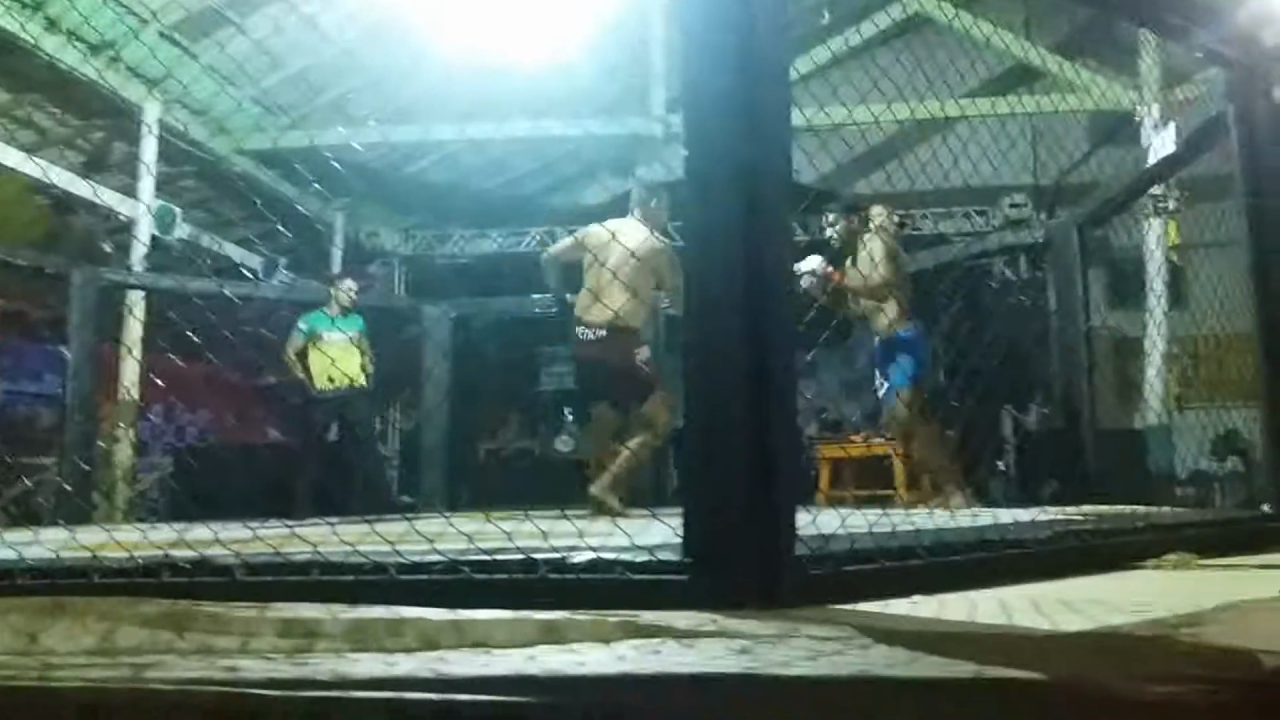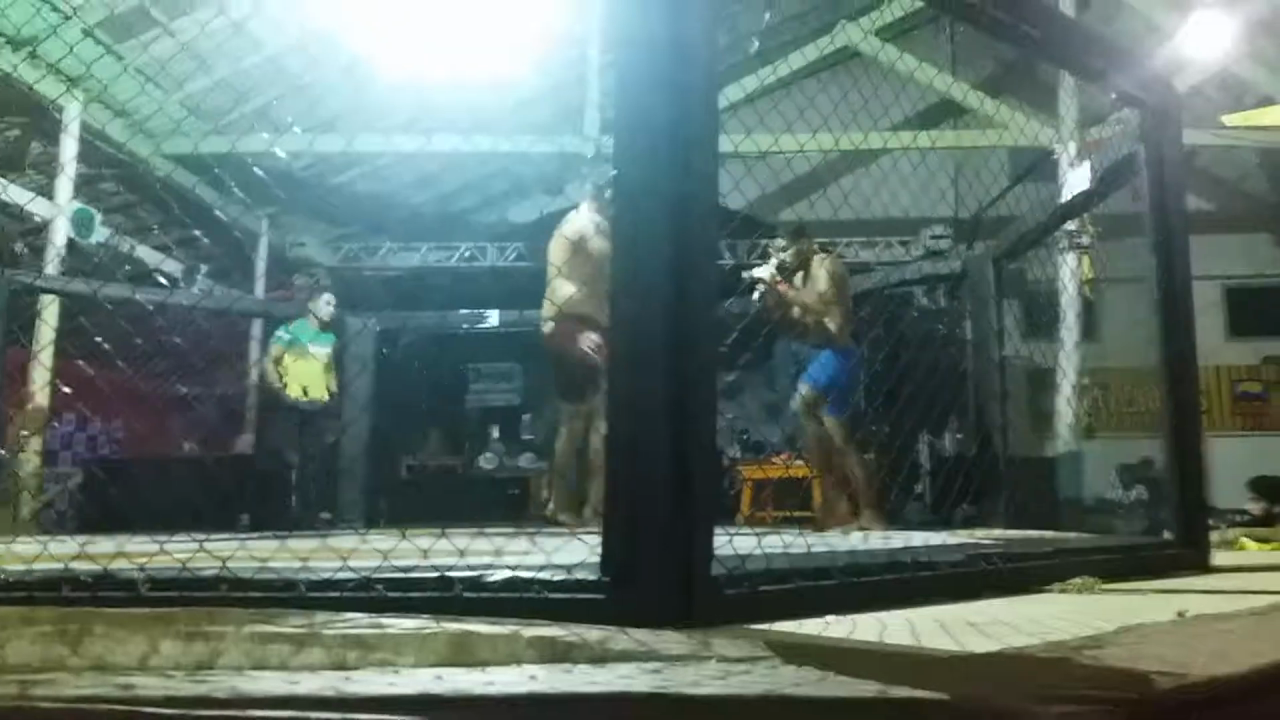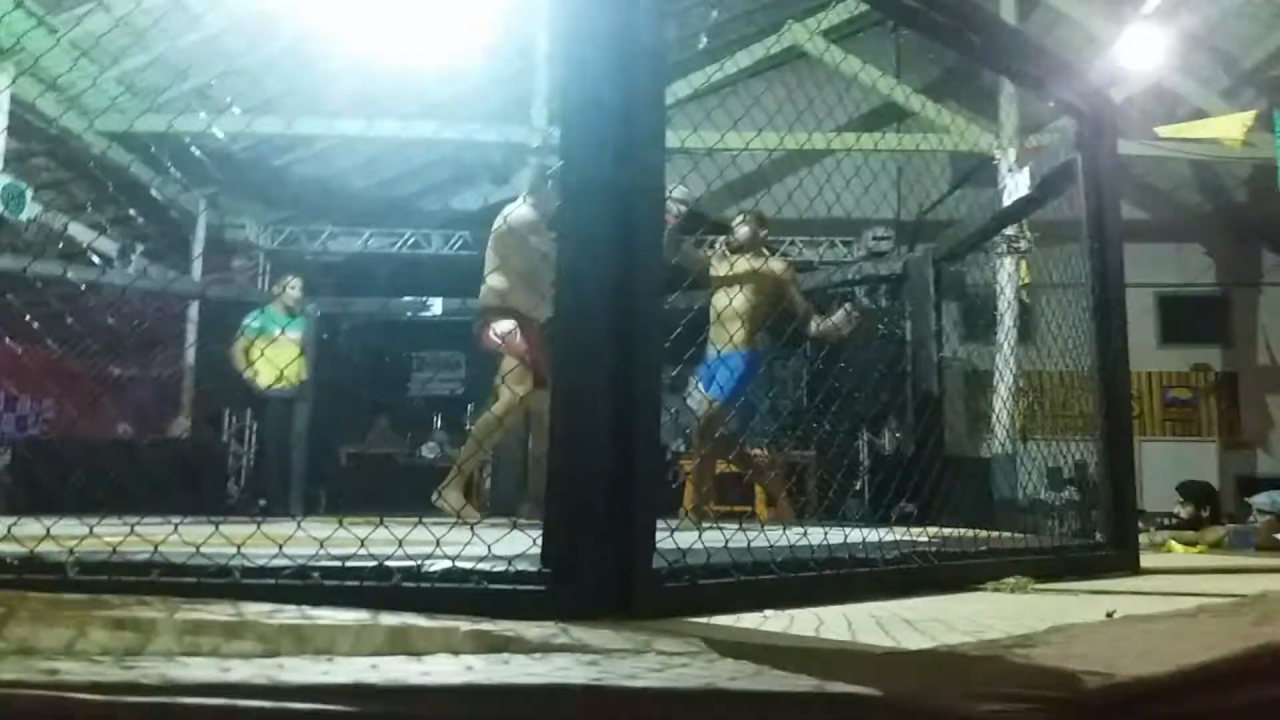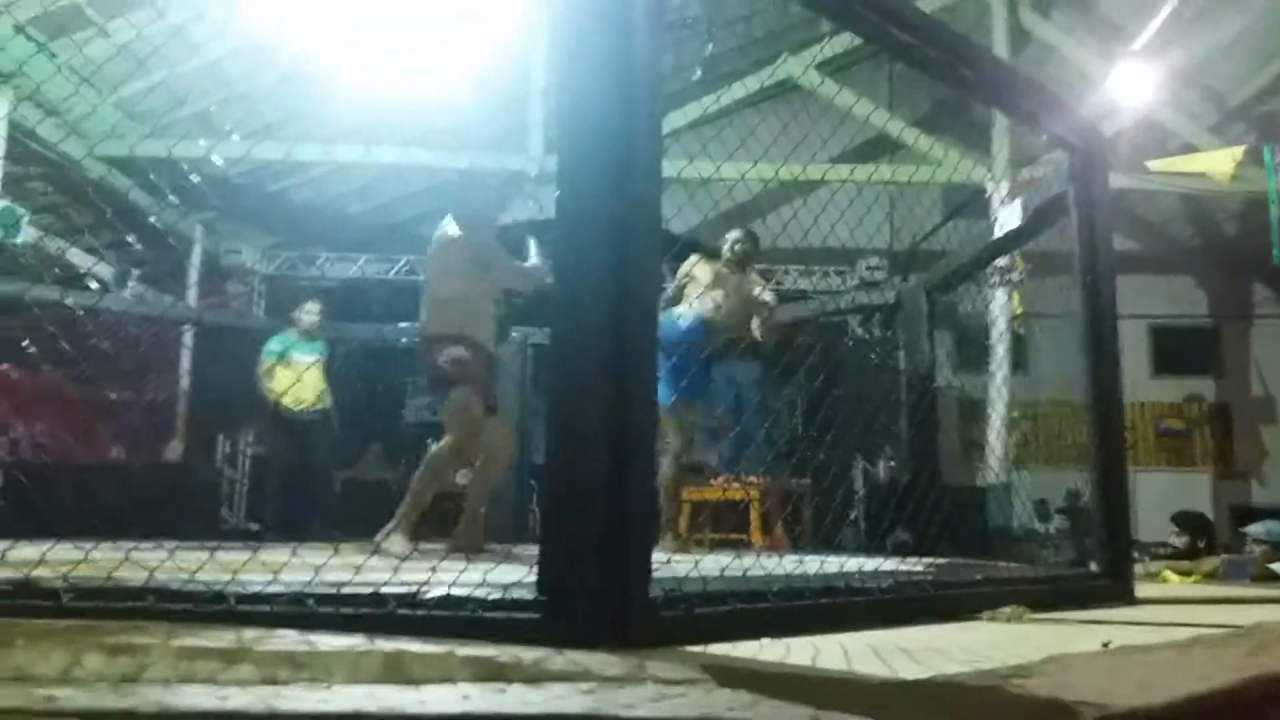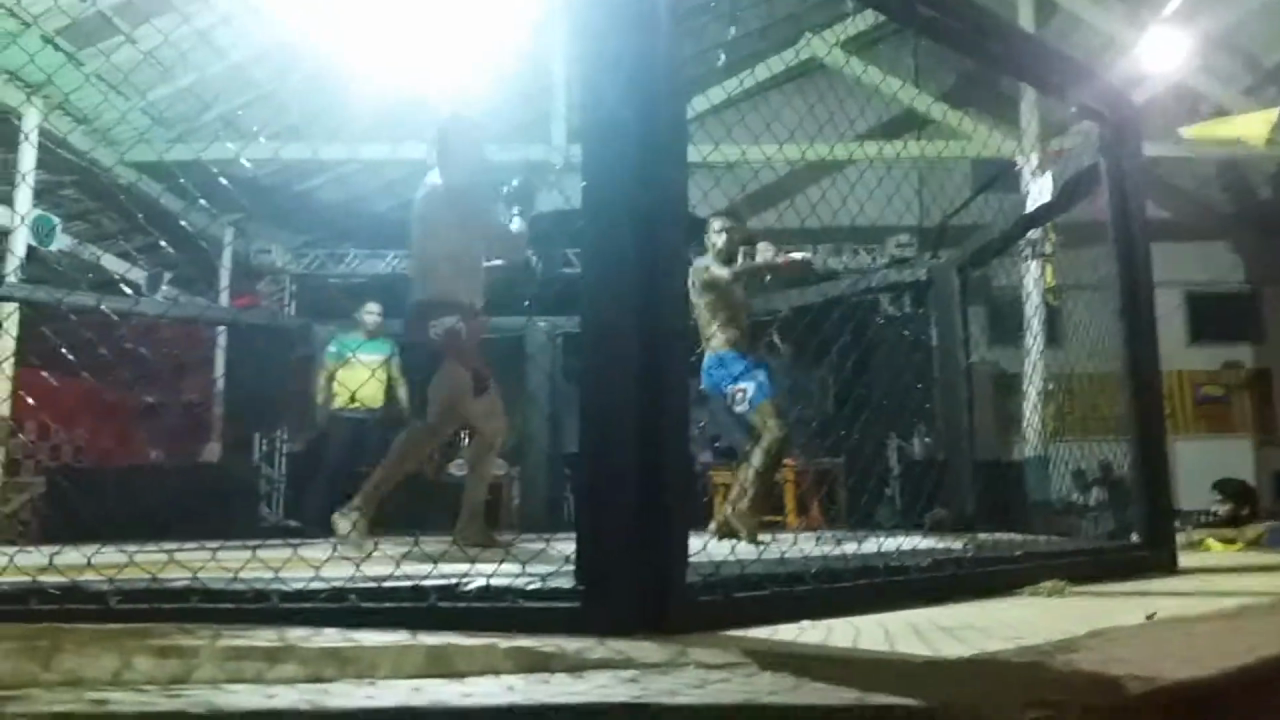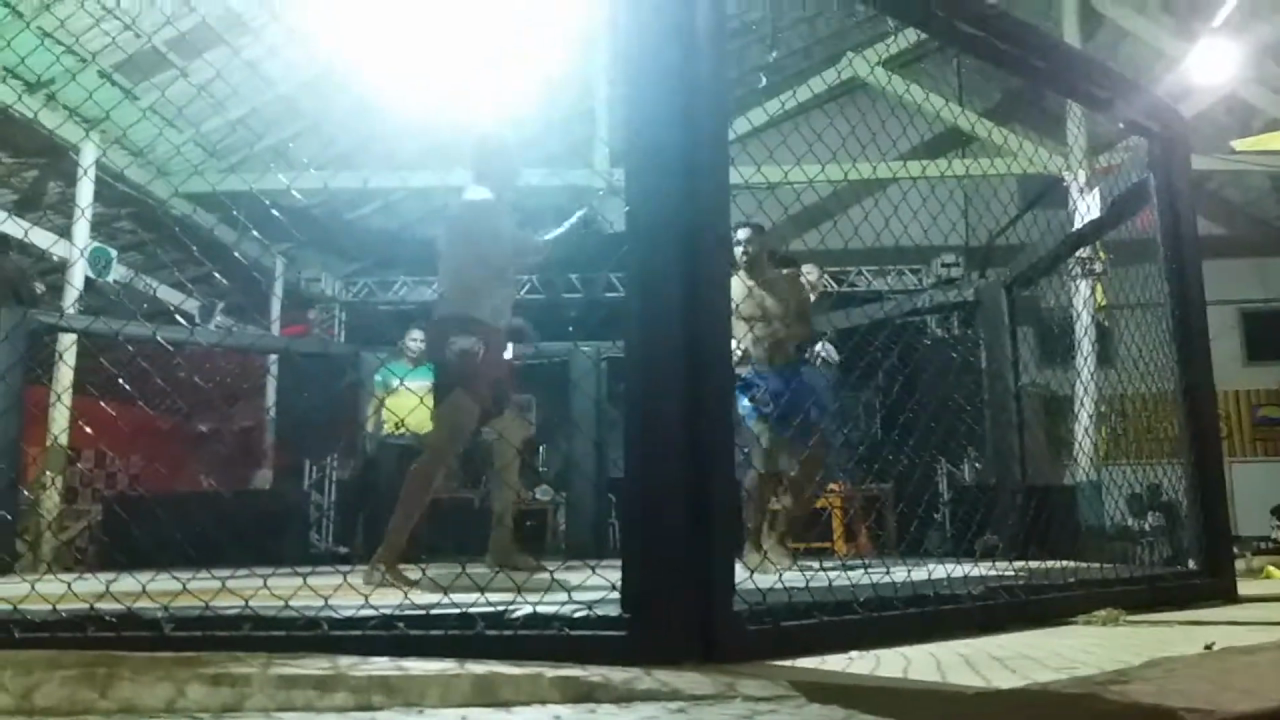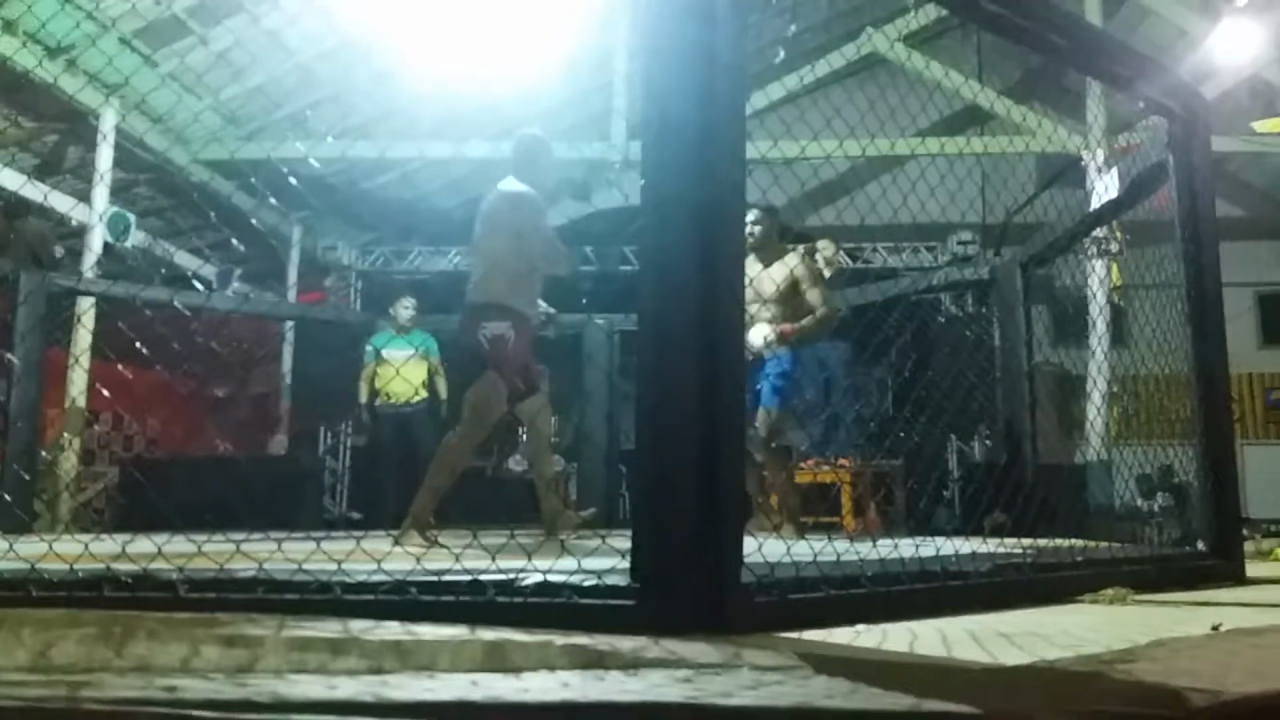
dt=0.4s
person 1, frame 1
left shoulder: (594, 232)
right shoulder: (659, 246)
left elbow: (550, 259)
right elbow: (679, 300)
left wrist: (559, 294)
left hip: (586, 338)
right hip: (622, 342)
left knee: (602, 420)
right knee: (660, 422)
right ankle: (606, 485)
person 1, frame 2
left shoulder: (571, 225)
right shoulder: (591, 223)
left hip: (559, 329)
right hip: (578, 327)
left knee: (574, 418)
right knee: (609, 413)
left ankle: (561, 501)
right ankle: (594, 506)
person 1, frame 3
left shoulder: (528, 219)
right shoulder: (524, 217)
right elbow: (554, 265)
left hip: (528, 322)
right hip: (507, 319)
left knee: (545, 411)
right knee: (512, 399)
left ankle: (535, 501)
right ankle: (452, 487)
person 1, frame 4
left shoulder: (467, 239)
right shoulder: (461, 237)
right elbow: (527, 278)
right wrist: (534, 254)
left hip: (472, 349)
right hip: (451, 346)
left knee: (499, 443)
right knee: (465, 431)
left ankle: (469, 532)
right ankle: (398, 528)
person 1, frame 5
left shoulder: (450, 193)
right shoulder: (452, 191)
right elbow: (512, 246)
right wrist: (516, 212)
left hip: (455, 321)
right hip: (443, 319)
left knee: (492, 423)
right knee: (445, 418)
left ankle: (470, 523)
right ankle: (359, 510)
person 1, frame 6
left shoulder: (480, 207)
right shoulder: (482, 204)
right elbow: (514, 256)
right wrist: (572, 226)
left hip: (480, 338)
right hip: (466, 336)
right knee: (445, 444)
left ankle: (503, 547)
right ankle: (385, 558)
person 1, frame 7
left shoulder: (506, 198)
right shoulder: (521, 197)
right elbow: (554, 260)
left wrist: (536, 306)
right wrist: (564, 254)
left hip: (504, 324)
right hip: (498, 324)
left knee: (539, 419)
right knee: (477, 421)
left ankle: (554, 512)
right ankle: (417, 522)
person 2, frame 1
left shoulder: (876, 242)
right shoulder: (852, 262)
left elbow: (882, 285)
right elbow: (857, 309)
left wrist: (832, 275)
right wrist: (824, 288)
left hip: (903, 338)
right hip: (884, 342)
left knee: (906, 415)
right knee: (895, 421)
left ankle: (956, 488)
right ankle: (946, 485)
person 2, frame 2
left shoulder: (825, 264)
right shoulder: (800, 278)
left elbow: (821, 304)
right elbow: (798, 329)
left wrist: (778, 286)
right wrist: (775, 306)
left hip: (837, 352)
right hip: (828, 354)
left knee: (802, 407)
right knee: (838, 437)
left ankle: (832, 494)
right ankle: (869, 513)
person 2, frame 3
left shoulder: (775, 270)
right shoulder: (720, 258)
left elbow: (808, 319)
right elbow: (677, 252)
left wrist: (834, 325)
left hip: (738, 358)
right hip: (713, 355)
left knee: (705, 423)
right knee: (709, 427)
left ankle: (698, 507)
right ankle: (777, 497)
person 2, frame 4
left shoulder: (753, 291)
right shoulder: (698, 264)
left elbow: (762, 336)
right elbow: (668, 298)
left wrist: (762, 310)
left hip: (696, 356)
right hip: (677, 332)
left knee: (679, 446)
left ankle: (668, 532)
person 2, frame 5
left shoulder: (732, 283)
right shoulder: (704, 267)
right elbow: (731, 274)
right wrist: (778, 262)
left hip: (737, 361)
right hip: (727, 363)
left knee: (767, 438)
right knee: (775, 432)
left ankle: (728, 516)
right ankle: (740, 509)
person 2, frame 6
left shoulder: (791, 282)
right shoulder: (727, 289)
left elbow: (807, 327)
left wrist: (812, 345)
right wrist: (729, 352)
left hip: (791, 375)
right hip: (753, 381)
left knee: (813, 458)
right knee: (763, 457)
left ankle: (777, 538)
right ankle: (753, 544)
person 2, frame 7
left shoulder: (797, 263)
right shoulder: (744, 266)
left elbow: (826, 313)
left wrist: (786, 331)
left hip: (780, 359)
right hip: (749, 360)
left knee: (766, 437)
right knee: (745, 437)
left ankle: (790, 518)
right ankle: (762, 510)
person 3, frame 1
left shoulder: (358, 321)
right shoulder: (311, 321)
left elbow: (366, 352)
right elbow: (290, 352)
left wrist: (369, 375)
right wrist: (305, 380)
left hip: (356, 393)
right hip: (323, 396)
left knee: (365, 446)
right knee: (314, 450)
left ankle: (376, 501)
right ankle: (306, 503)
person 3, frame 2
left shoulder: (330, 337)
right shoulder: (290, 330)
right elbow: (268, 361)
left wrist: (333, 393)
right wrist: (279, 390)
left hip: (318, 408)
right hip: (291, 407)
left knee: (313, 464)
right knee: (281, 456)
left ankle: (309, 514)
person 3, frame 3
left shoulder: (299, 321)
right shoulder: (259, 318)
right elbow: (237, 350)
left wrist: (303, 380)
right wrist: (249, 379)
left hip: (290, 393)
right hip: (268, 393)
left knee: (281, 447)
right knee: (273, 447)
left ankle: (262, 499)
right ankle: (271, 502)
person 3, frame 4
left shoulder: (321, 345)
right shoulder: (278, 343)
right elbow: (262, 377)
left wrist: (329, 407)
right wrist: (277, 403)
left hip: (317, 417)
right hip: (286, 418)
left knee: (321, 471)
right knee: (281, 471)
left ankle: (319, 527)
right ankle: (274, 527)
person 3, frame 5
left shoulder: (388, 346)
right shoulder: (340, 342)
left elbow: (397, 379)
right elbow: (324, 376)
left wrist: (405, 405)
right wrist: (321, 406)
left hip: (373, 417)
right hip: (344, 415)
right knee: (332, 466)
right ankle: (314, 520)
person 3, frame 6
left shoulder: (432, 372)
right shoulder: (387, 370)
right elbow: (375, 404)
right wrist: (369, 435)
left hip: (422, 442)
right hip: (391, 441)
right knee: (383, 492)
right ankle: (372, 544)
person 3, frame 7
left shoulder: (426, 340)
right shoulder: (377, 340)
left elbow: (437, 372)
right elbow: (366, 376)
left wrist: (444, 401)
right wrist: (363, 406)
left hip: (419, 408)
right hip: (387, 410)
left knee: (424, 457)
right knee: (388, 463)
right ankle: (387, 516)
